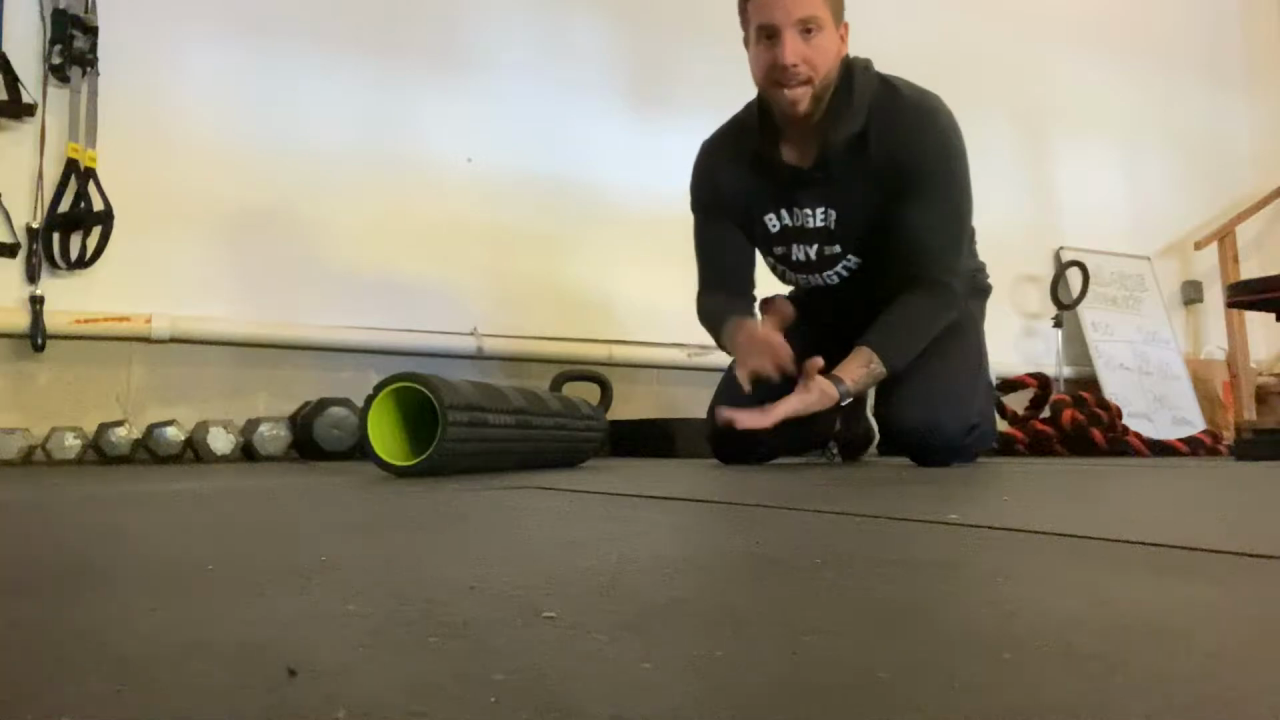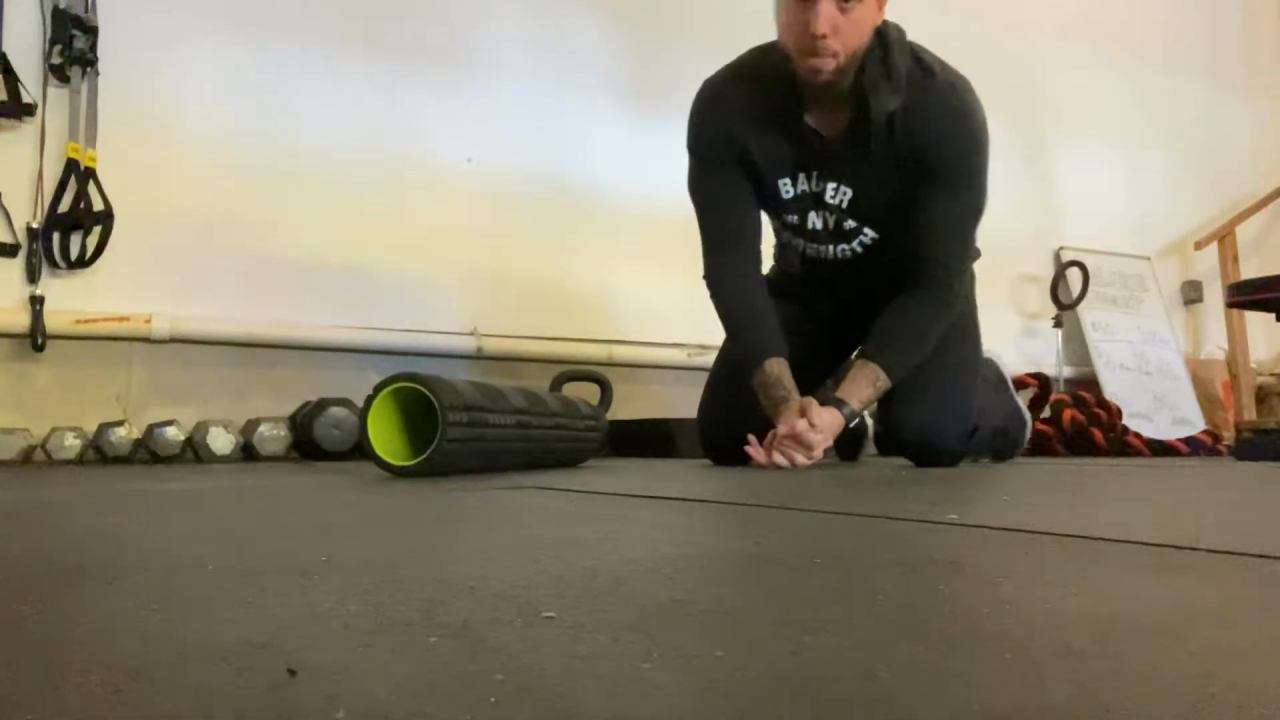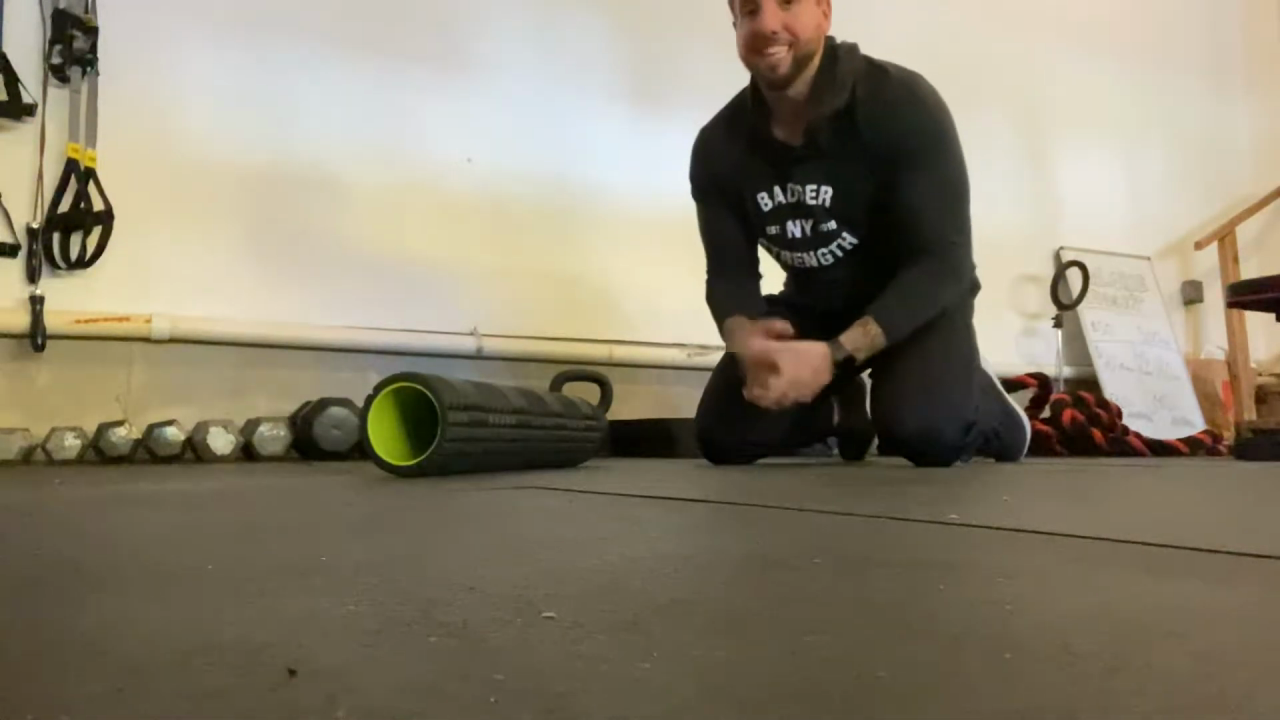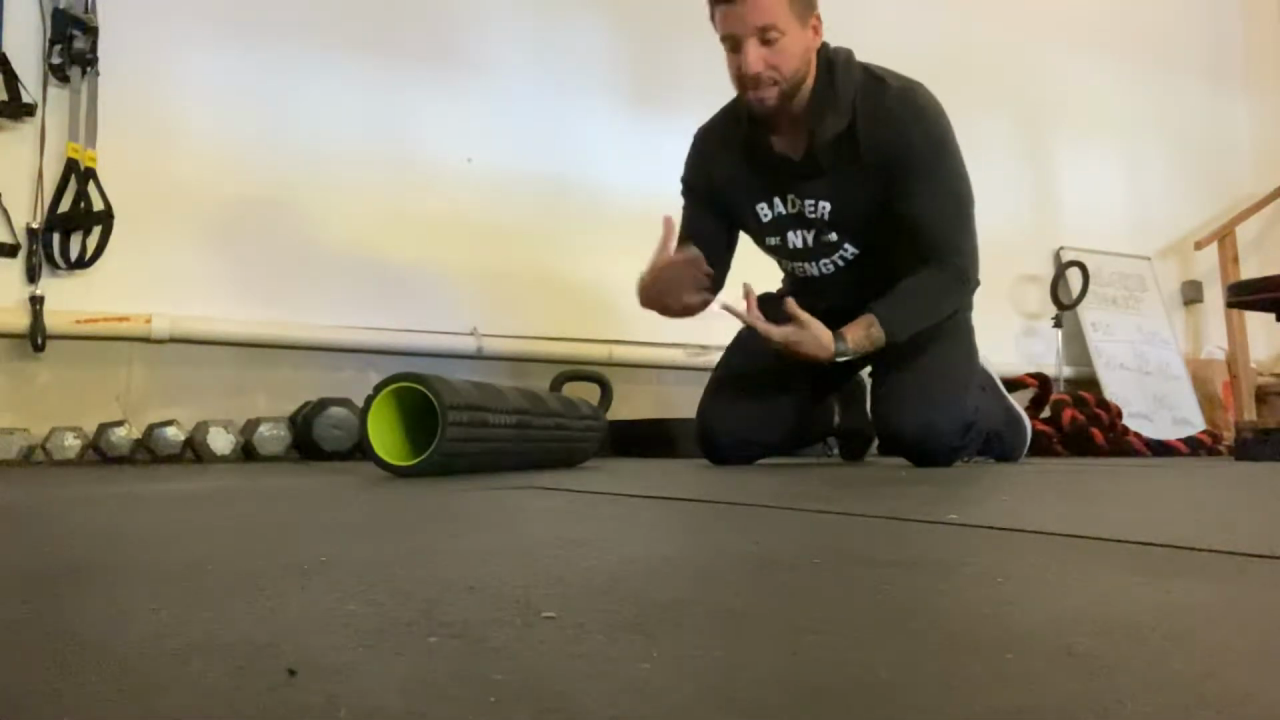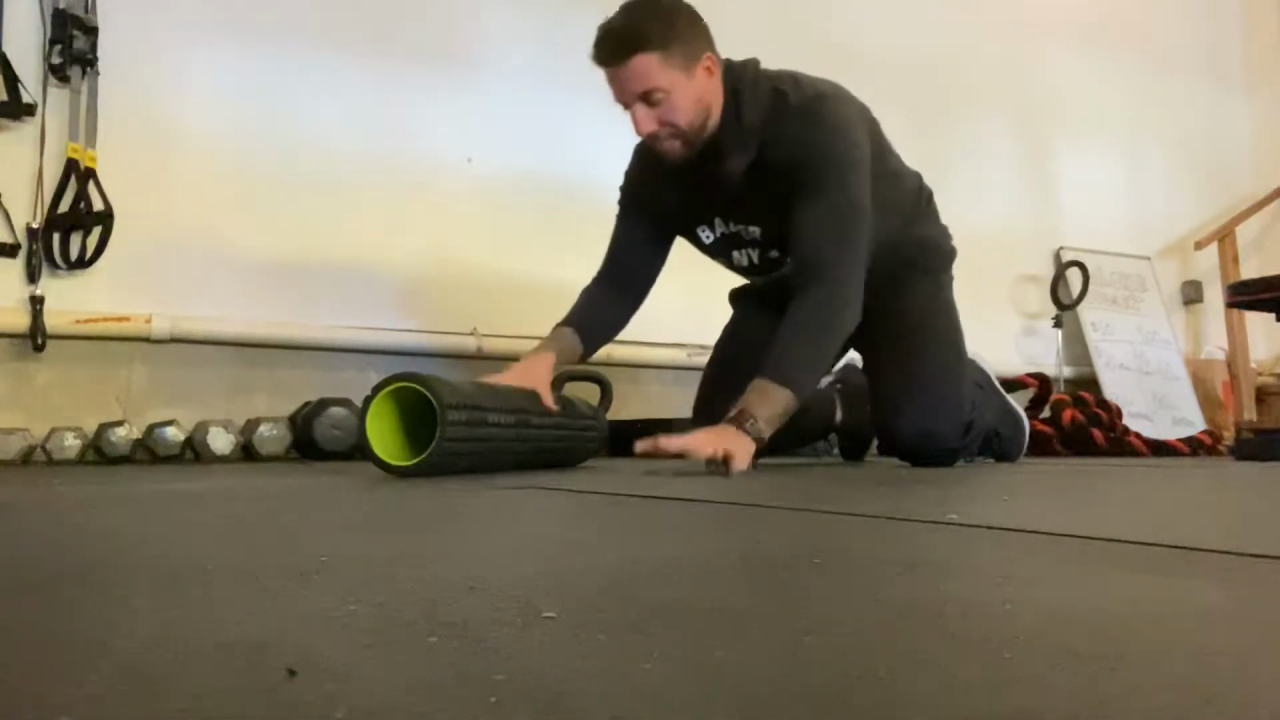
dt=1s
person 1, frame 1
left shoulder: (917, 123)
right shoulder: (723, 159)
left elbow: (935, 287)
right elbow: (723, 291)
left wrist: (836, 385)
right wrist: (739, 332)
left hip: (934, 302)
right hip: (821, 308)
left knee: (932, 430)
right knee: (733, 435)
left ankle: (973, 402)
right ankle: (847, 416)
person 1, frame 2
left shoulder: (941, 104)
right shoulder: (724, 106)
left elbow: (934, 284)
right elbow: (732, 266)
left wrist: (839, 412)
right wrist: (785, 404)
left hip: (918, 285)
right hip: (805, 281)
left knee: (930, 434)
right knee: (727, 437)
left ankle: (985, 397)
right ankle: (825, 393)
person 1, frame 3
left shoulder: (903, 104)
right shoulder: (719, 146)
left elbow: (944, 263)
right elbow: (729, 275)
left wrist: (836, 354)
right wrist: (741, 337)
left hip: (919, 302)
right hip: (814, 304)
left knee: (925, 431)
right knee: (723, 434)
left ankle: (984, 407)
right ankle: (842, 407)
person 1, frame 4
left shoulder: (902, 113)
right shoulder: (716, 147)
left elbow: (952, 270)
right elbow: (702, 268)
left wrist: (841, 347)
right wrist: (662, 291)
left hip: (920, 300)
right hip: (810, 303)
left knee: (927, 432)
right knee: (724, 435)
left ankle: (985, 408)
right ankle: (843, 409)
person 1, frame 5
left shoulder: (813, 119)
right shoulder: (655, 167)
left elbow: (836, 290)
right elbow: (619, 286)
left wrist: (746, 427)
right wrist: (546, 357)
left hip: (895, 268)
right hip: (787, 285)
left knee: (927, 434)
right knee: (715, 441)
left ankle: (979, 402)
right ankle: (846, 402)
